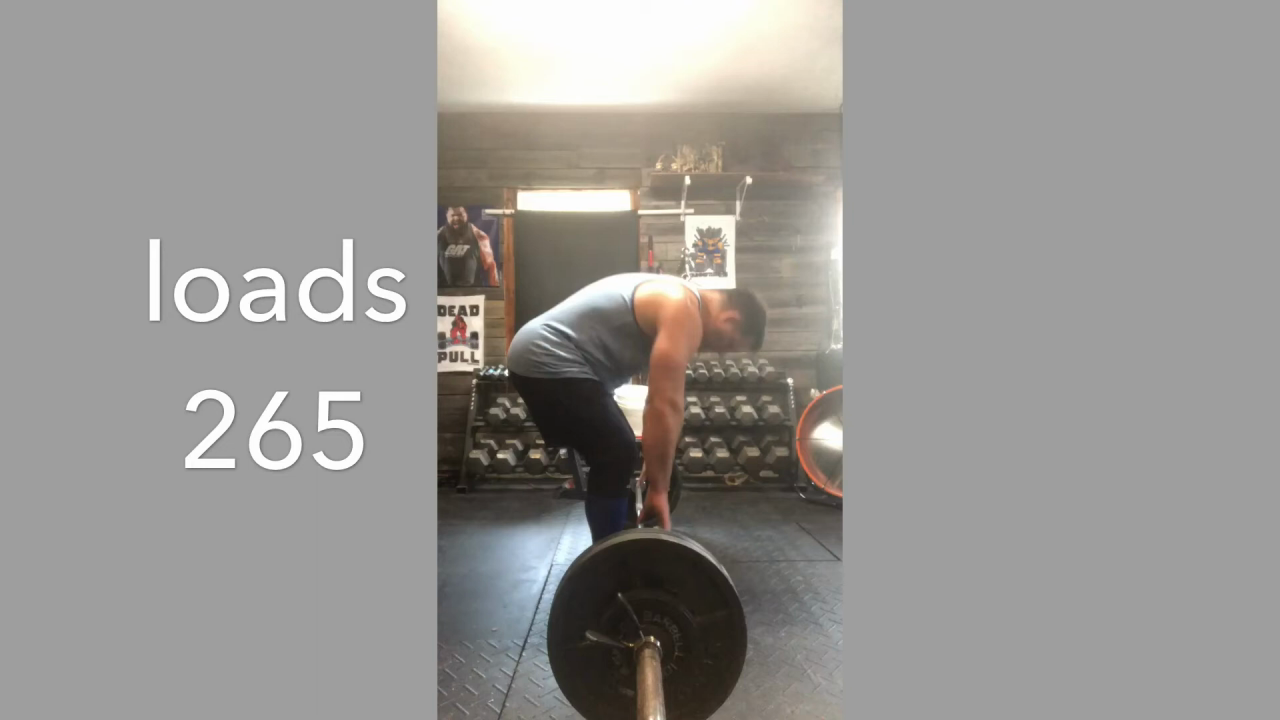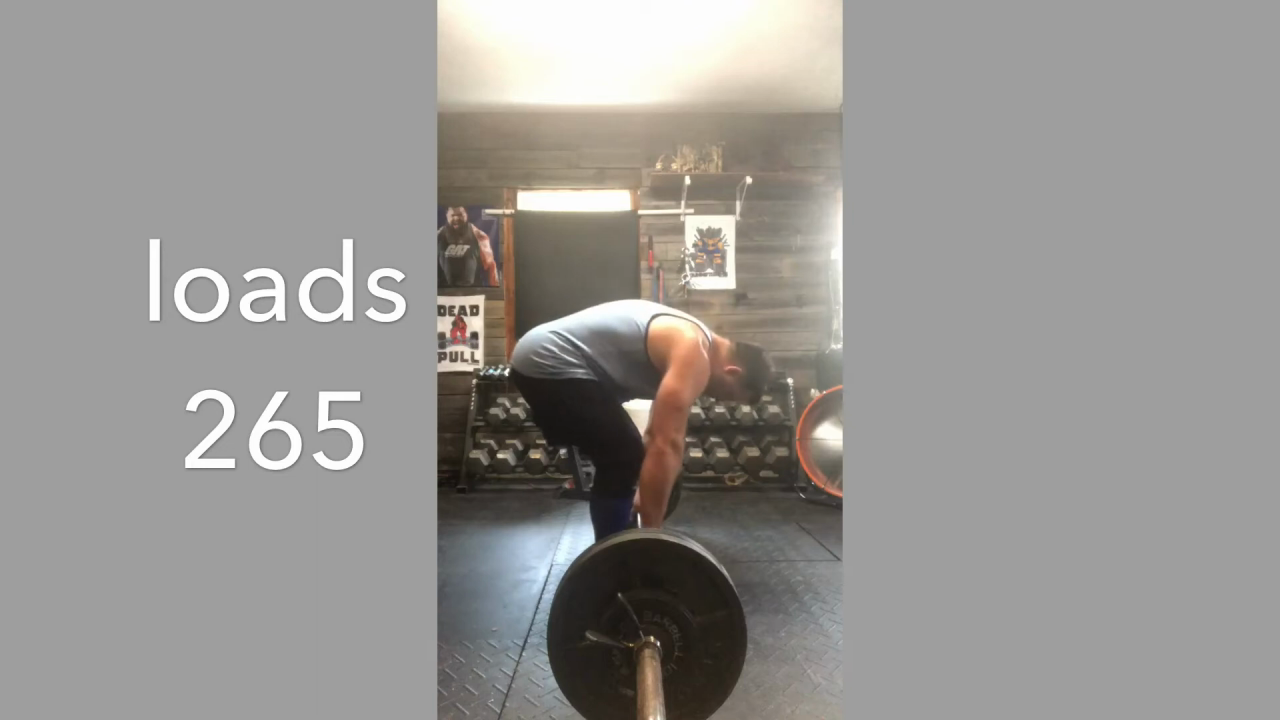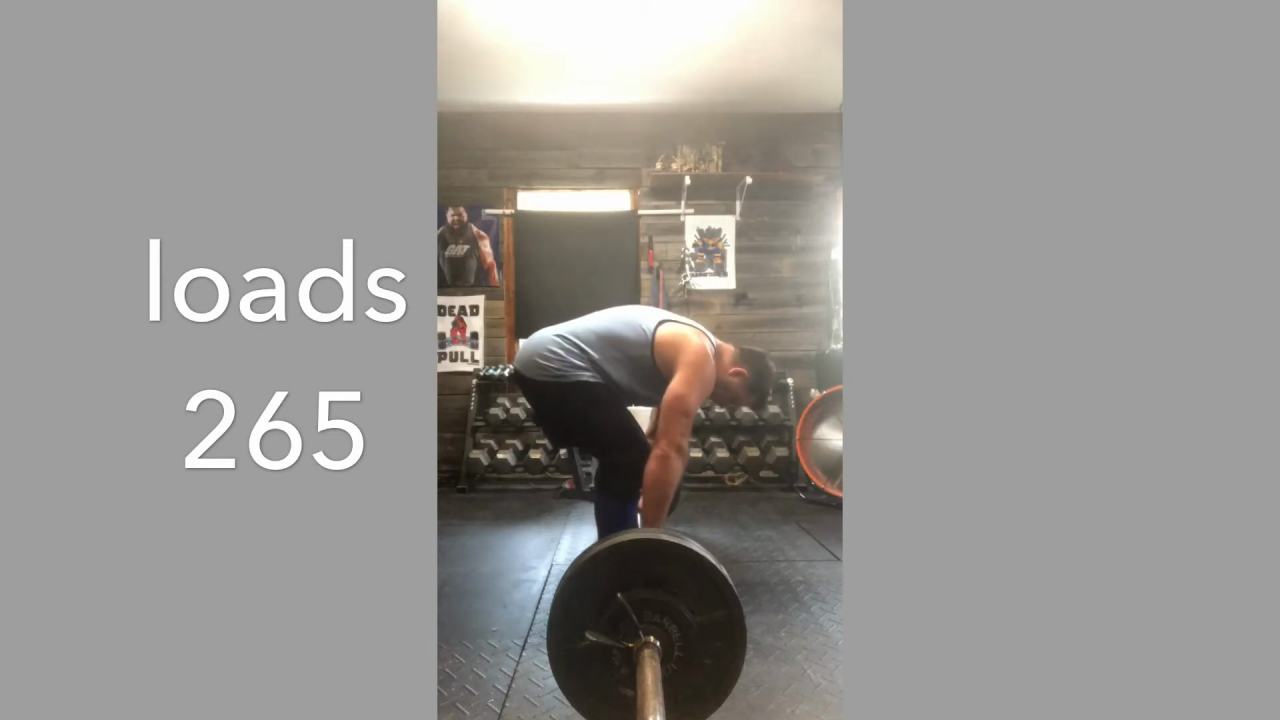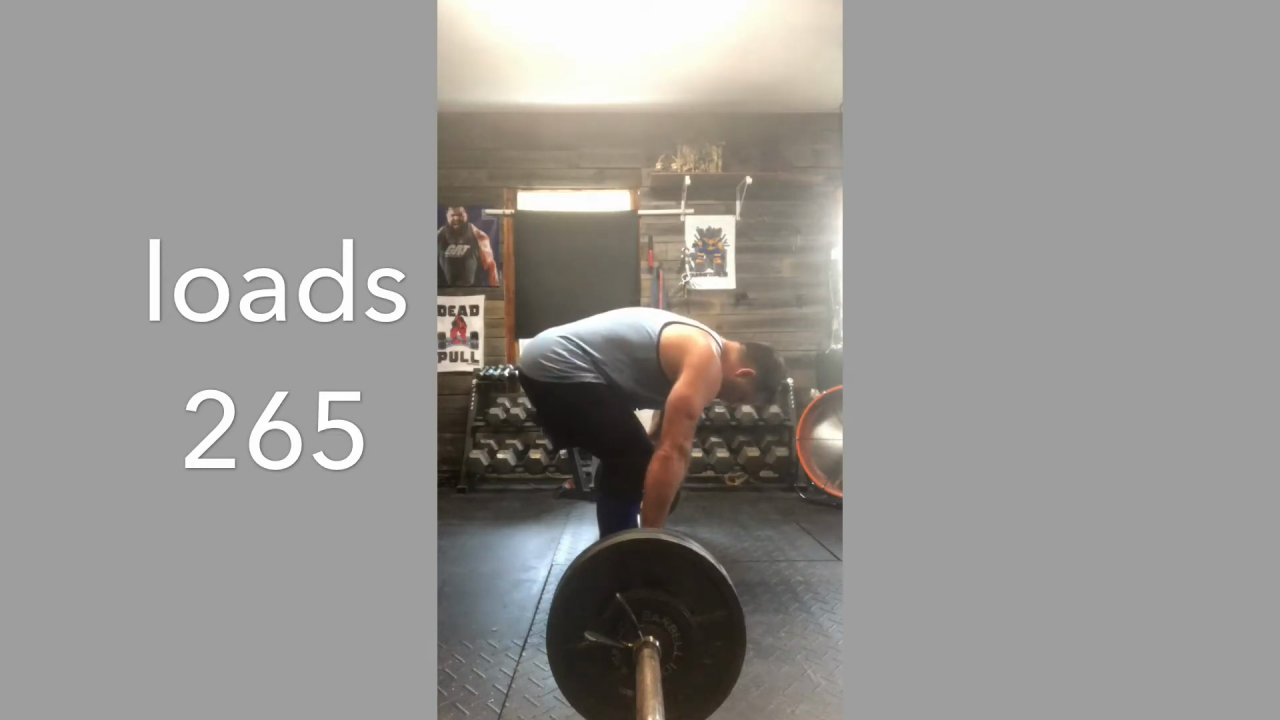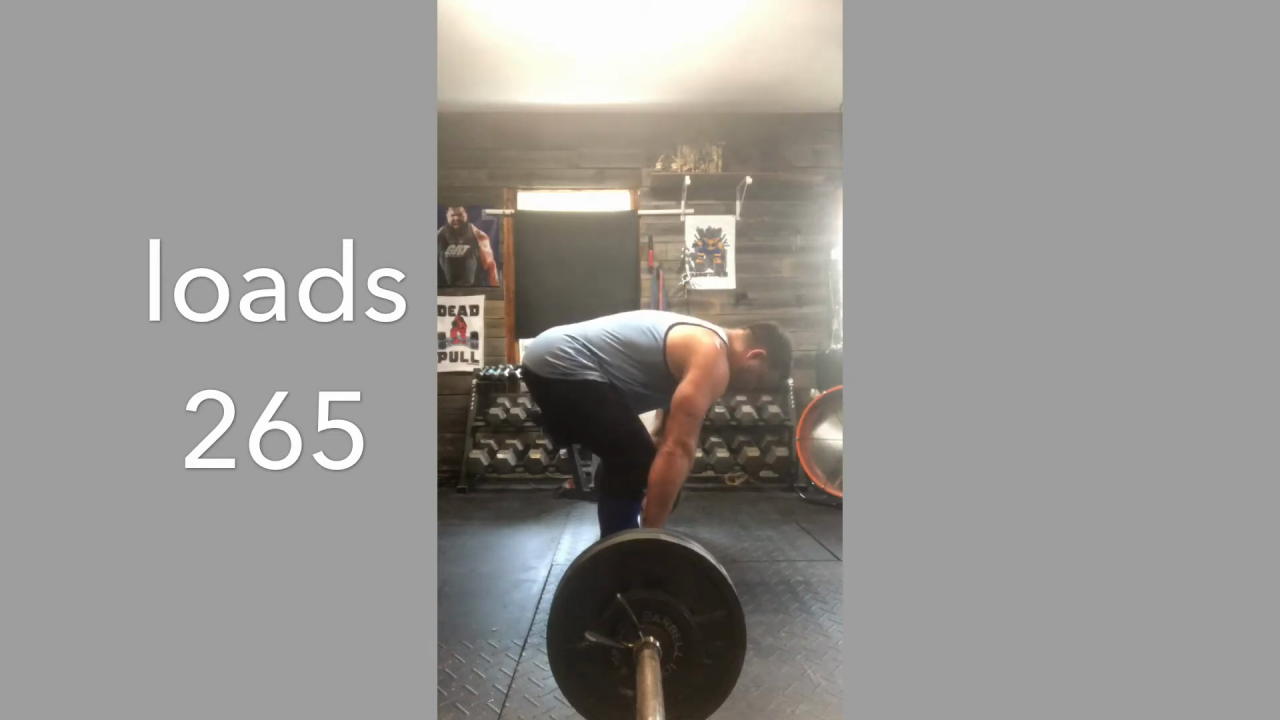
dt=0.5s
person 1, frame 1
left shoulder: (681, 302)
right shoulder: (685, 311)
left elbow: (660, 402)
right elbow: (665, 406)
left wrist: (653, 466)
right wrist: (658, 491)
left hip: (537, 354)
right hip: (546, 360)
left knee: (615, 454)
right knee: (616, 457)
person 1, frame 2
left shoulder: (690, 340)
right shoulder: (694, 355)
left elbow: (657, 436)
right elbow: (667, 445)
left wrist: (643, 491)
right wrist: (651, 529)
left hip: (538, 358)
right hip: (550, 364)
left knee: (619, 457)
right knee: (623, 459)
person 1, frame 3
left shoulder: (692, 346)
right shoulder: (700, 360)
left elbow: (660, 439)
right elbow: (670, 450)
left wrist: (646, 494)
left hip: (540, 358)
right hip: (554, 366)
left knee: (620, 457)
right knee: (630, 460)
person 1, frame 4
left shoulder: (700, 345)
right shoulder: (706, 362)
left elbow: (663, 442)
right elbow: (673, 451)
left hip: (543, 360)
right hip: (558, 368)
left knee: (624, 458)
right knee: (633, 461)
person 1, frame 5
left shoulder: (701, 341)
right shoulder: (712, 358)
left elbow: (668, 439)
right elbow: (678, 449)
right wrist: (651, 532)
left hip: (547, 358)
right hip: (562, 366)
left knee: (625, 459)
right knee: (634, 461)
